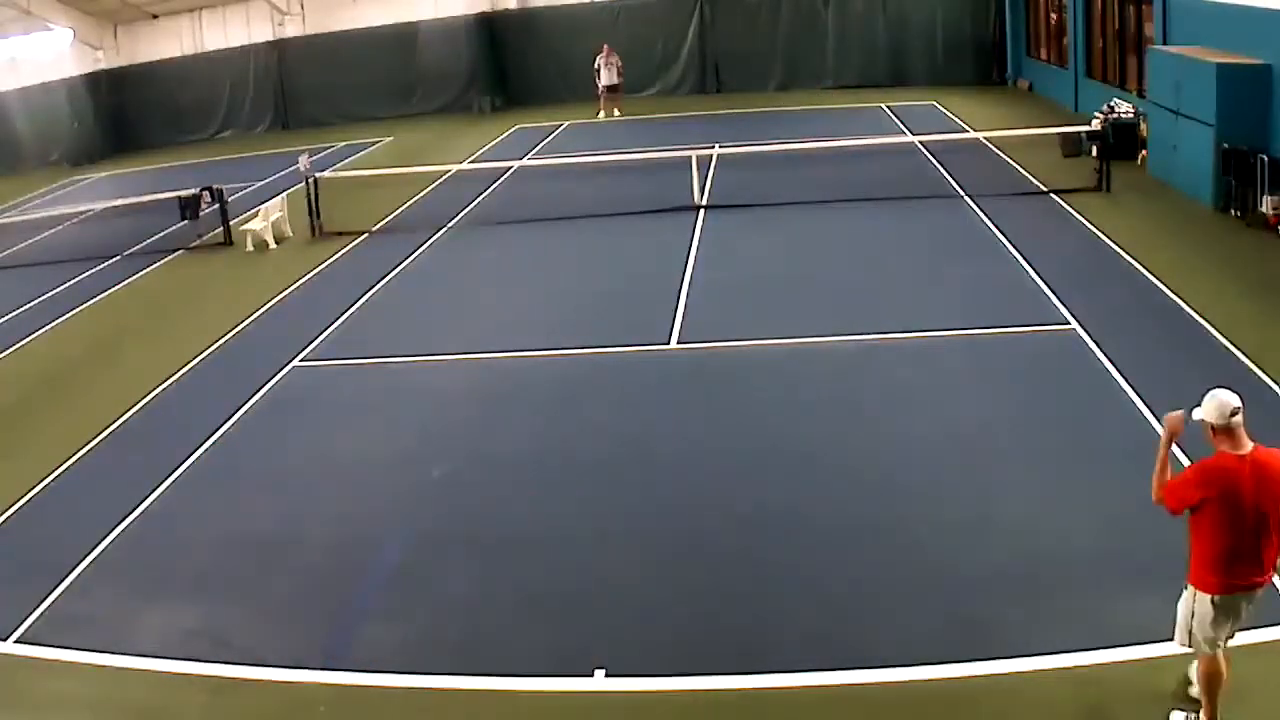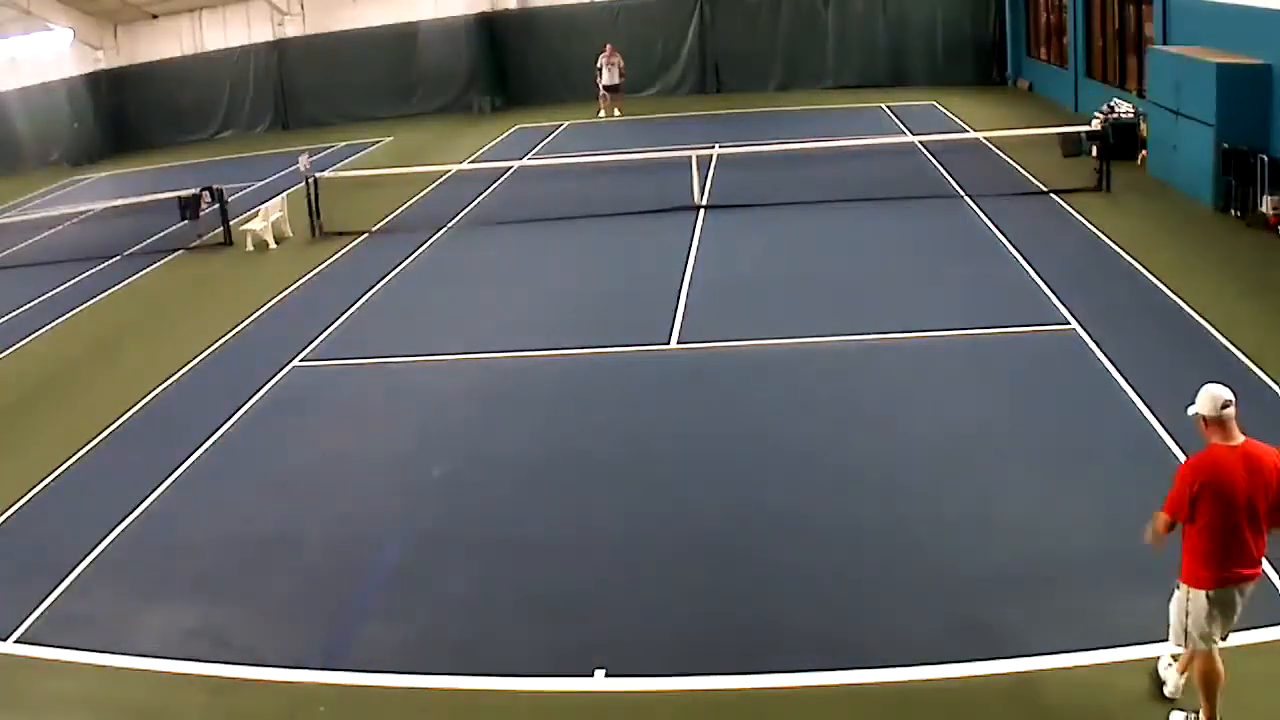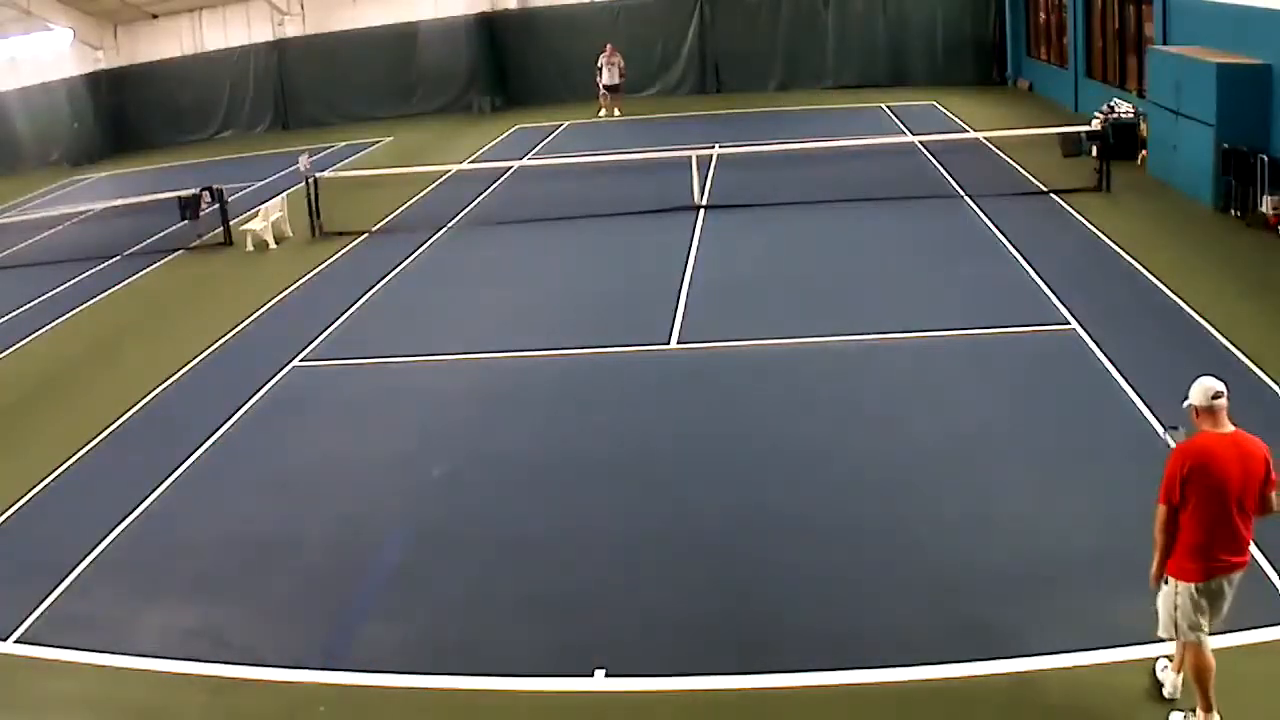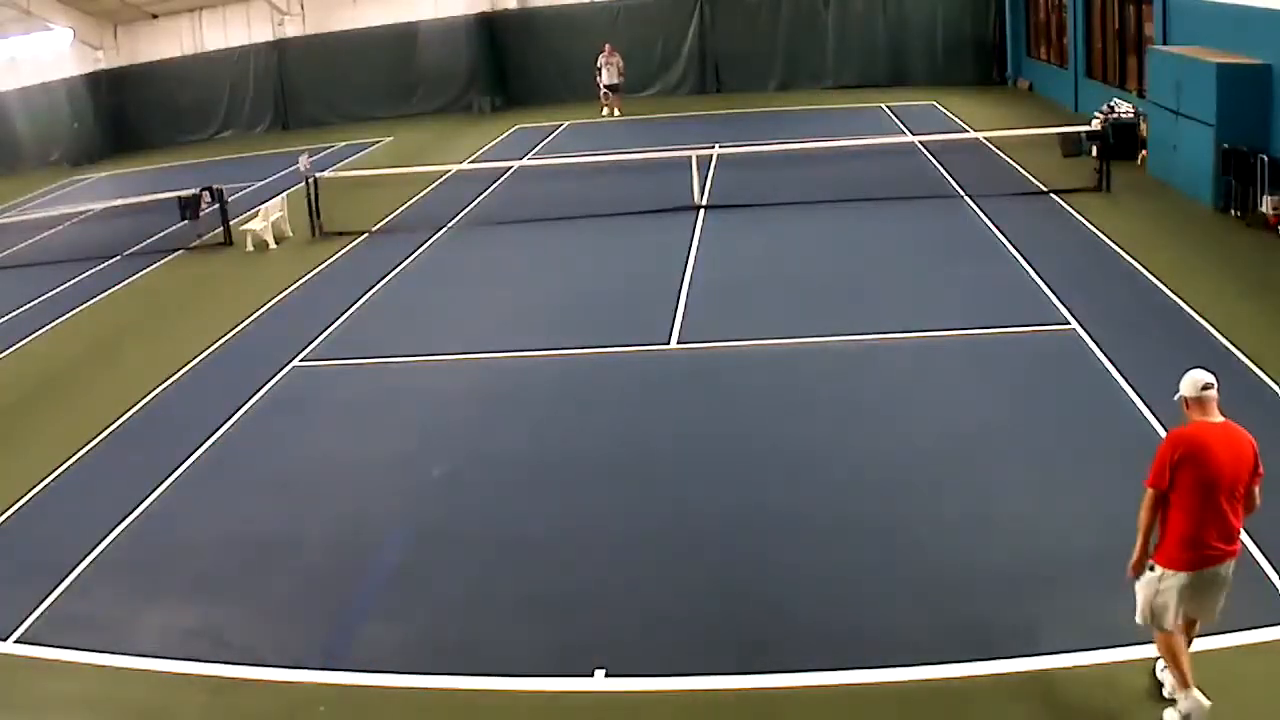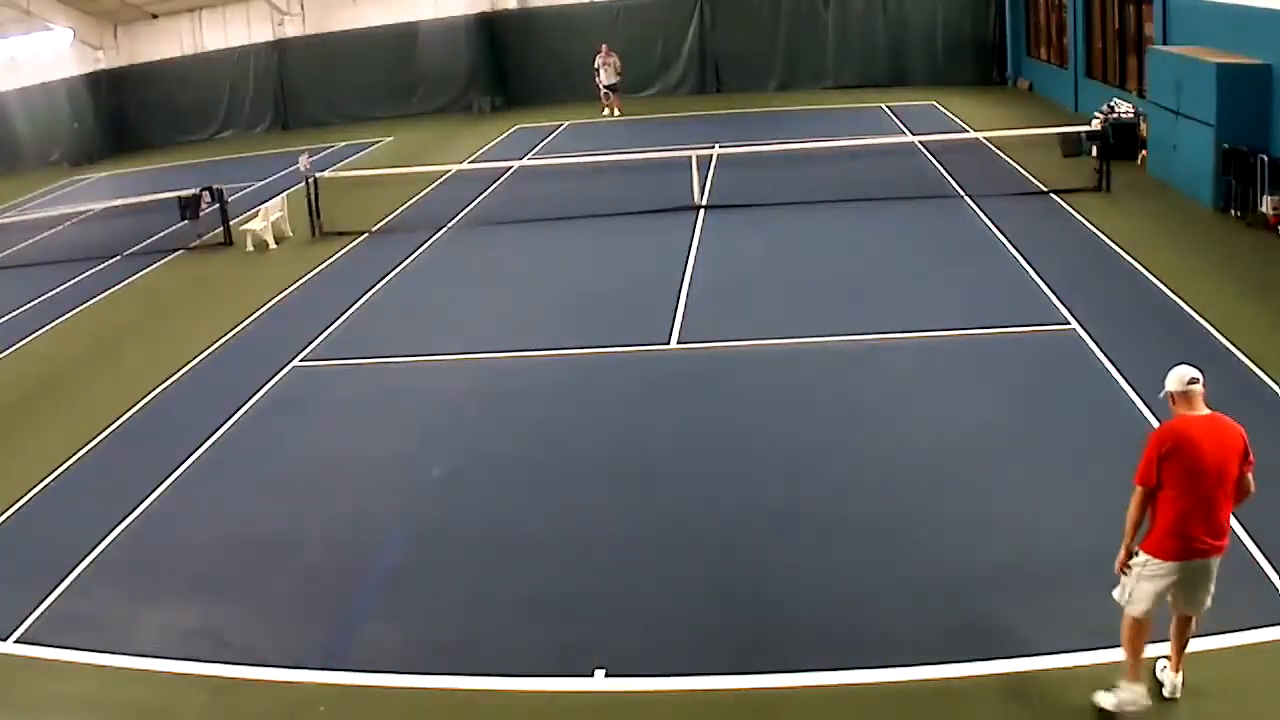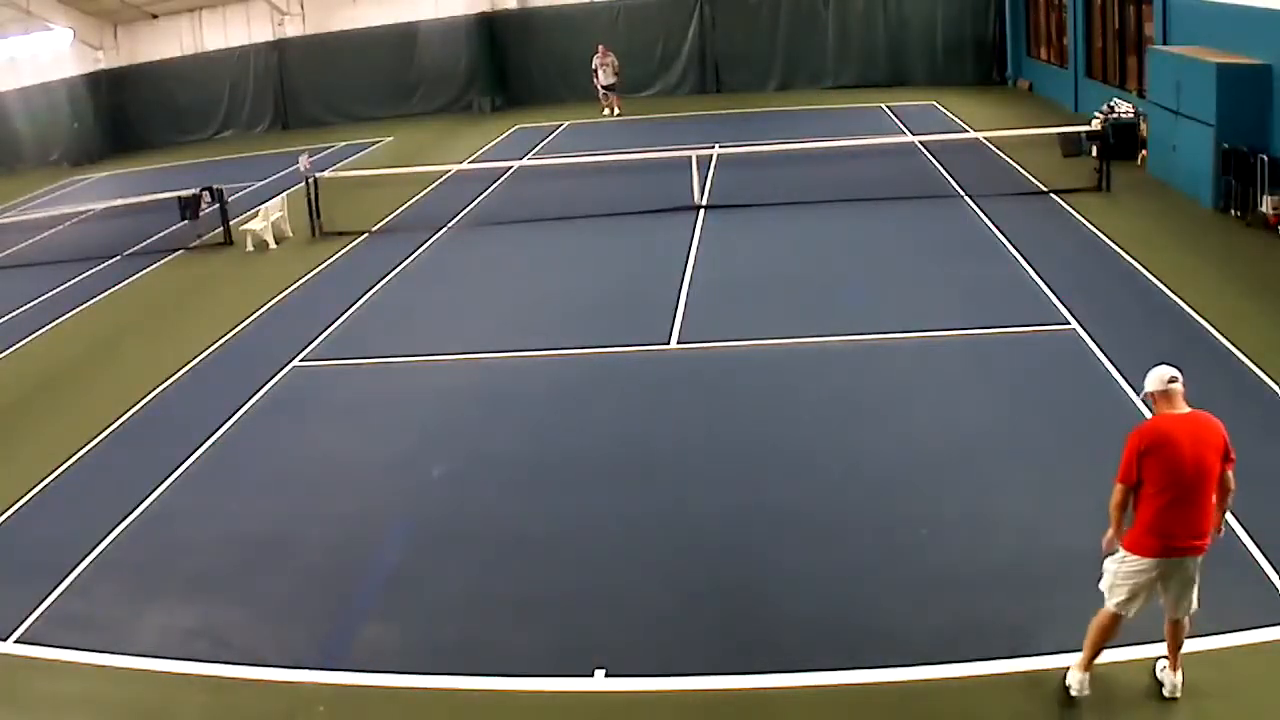
dt=0.2s
person 1, frame 1
left shoulder: (1205, 475)
left elbow: (1160, 496)
left wrist: (1166, 442)
left hip: (1216, 584)
left knee: (1208, 649)
right knee: (1212, 644)
right ankle: (1201, 682)
person 1, frame 2
left shoulder: (1197, 468)
left elbow: (1167, 523)
left wrist: (1155, 533)
left hip: (1205, 577)
right hip: (1247, 572)
left knee: (1204, 647)
right knee: (1205, 634)
right ankle: (1177, 673)
person 1, frame 3
left shoulder: (1186, 453)
right shoulder: (1257, 449)
left elbow: (1165, 515)
right elbow: (1268, 507)
left wrist: (1159, 561)
left hip: (1192, 565)
right hip: (1234, 561)
left knee: (1194, 639)
right knee: (1193, 629)
right ankle: (1173, 674)
person 1, frame 4
left shoulder: (1178, 441)
right shoulder: (1245, 441)
left elbow: (1152, 502)
right elbow: (1252, 503)
left wrist: (1140, 550)
left hip: (1179, 555)
right hip: (1224, 554)
left knee: (1162, 623)
right knee: (1190, 618)
right ankle: (1173, 674)
person 1, frame 5
left shoulder: (1165, 436)
right shoulder: (1234, 431)
left elbow: (1141, 498)
right elbow: (1246, 489)
left wrist: (1126, 545)
left hip: (1166, 548)
right hip: (1212, 547)
left knee: (1135, 610)
right knee: (1187, 613)
left ankle: (1132, 688)
right ankle: (1173, 674)
person 1, frame 6
left shoulder: (1144, 435)
right shoulder: (1215, 428)
left elbow: (1121, 497)
right elbow: (1227, 487)
left wrist: (1114, 530)
right wrist: (1217, 521)
left hip: (1145, 546)
right hip: (1192, 546)
left knee: (1113, 609)
right knee: (1178, 613)
left ankle: (1080, 674)
right ankle: (1173, 673)
